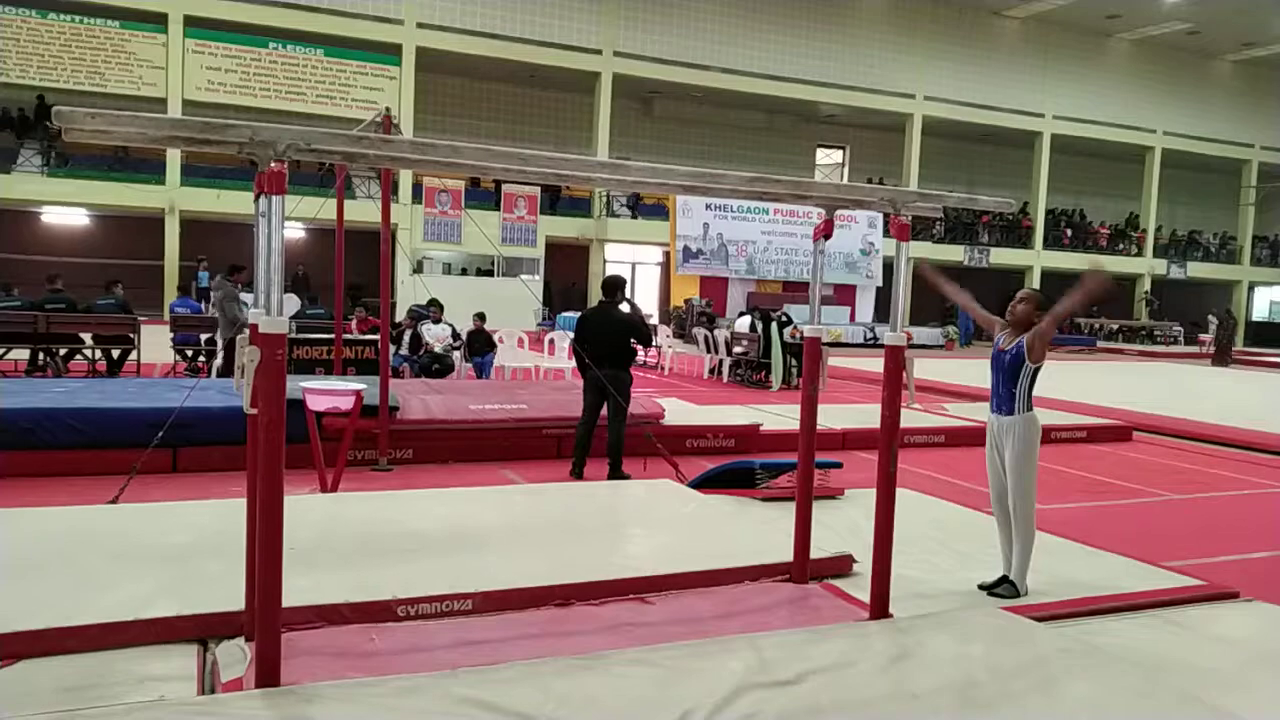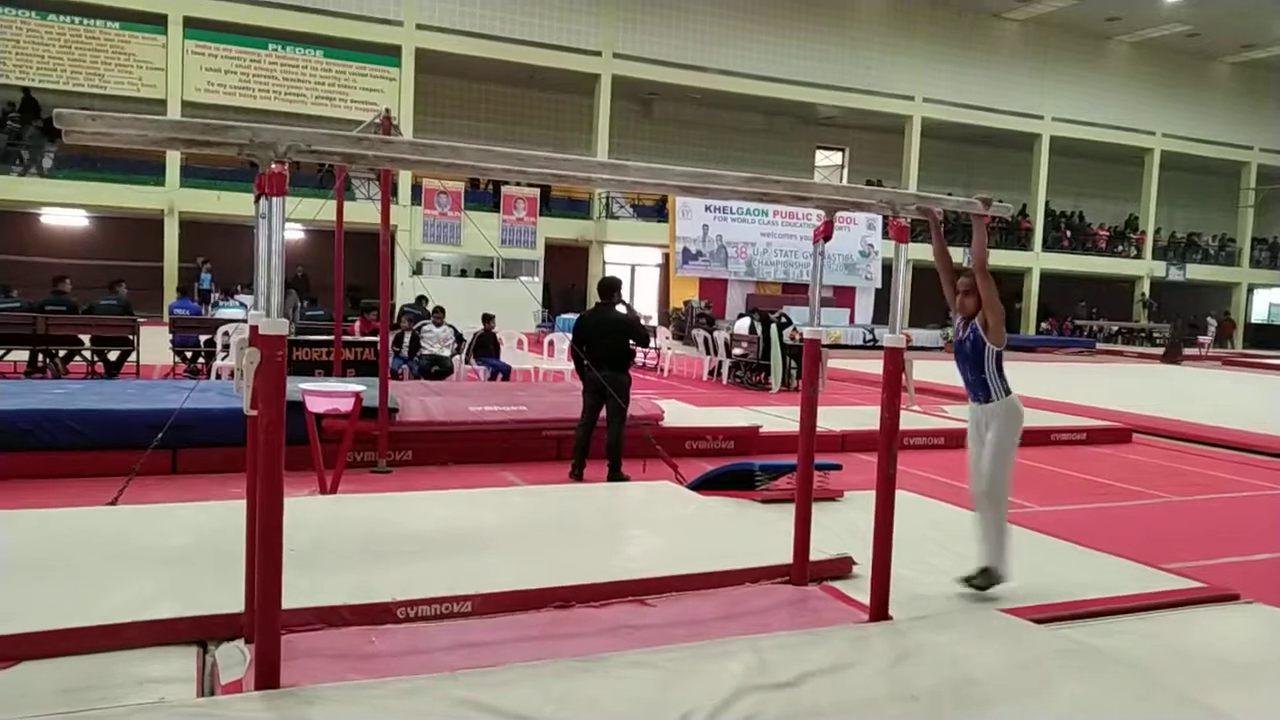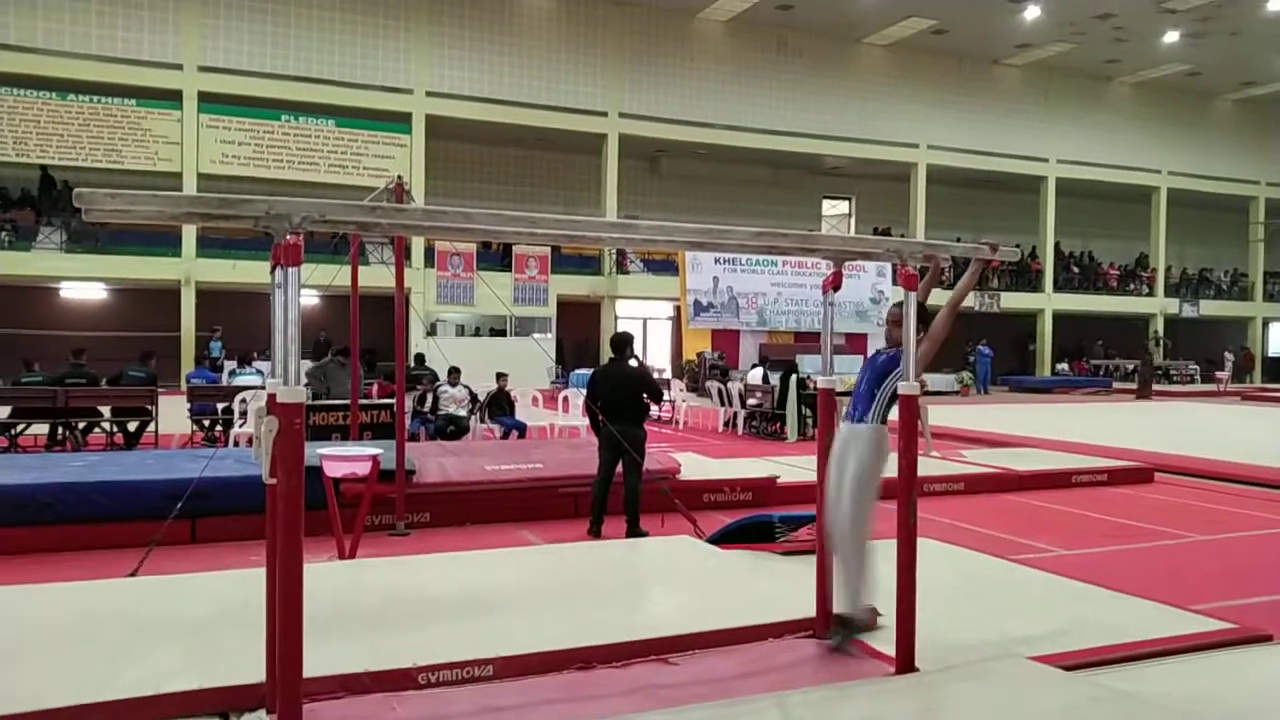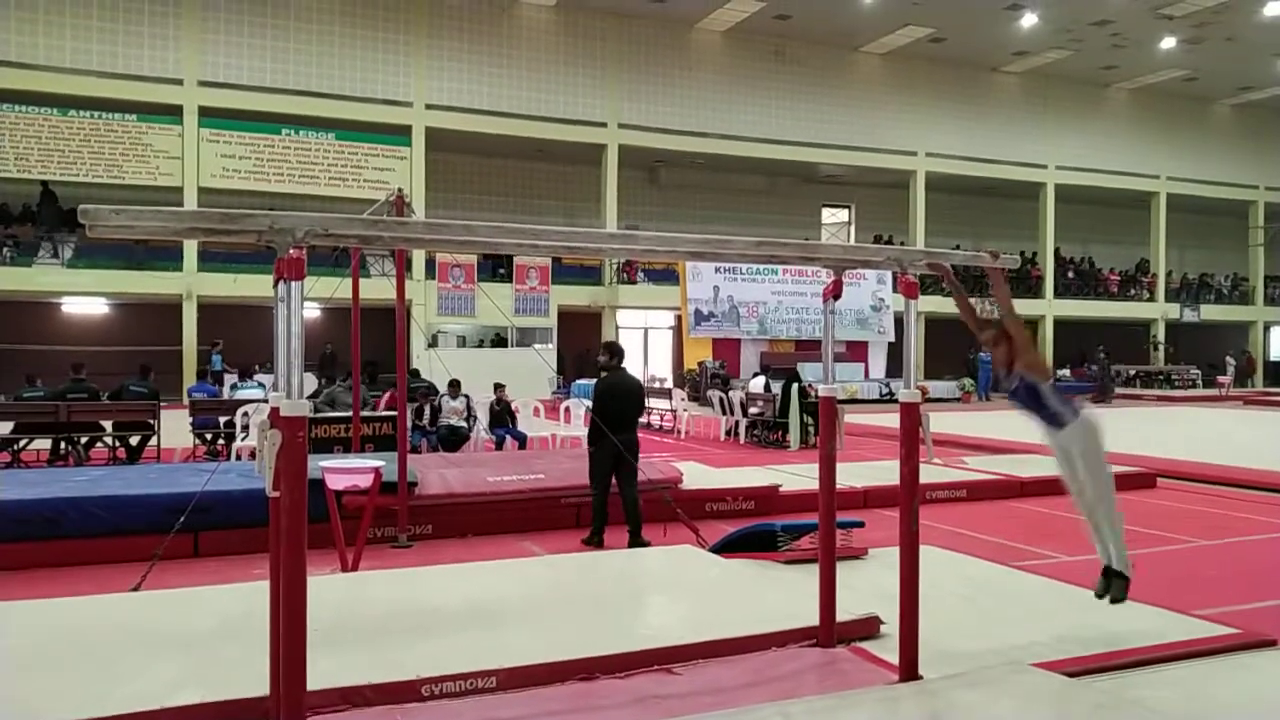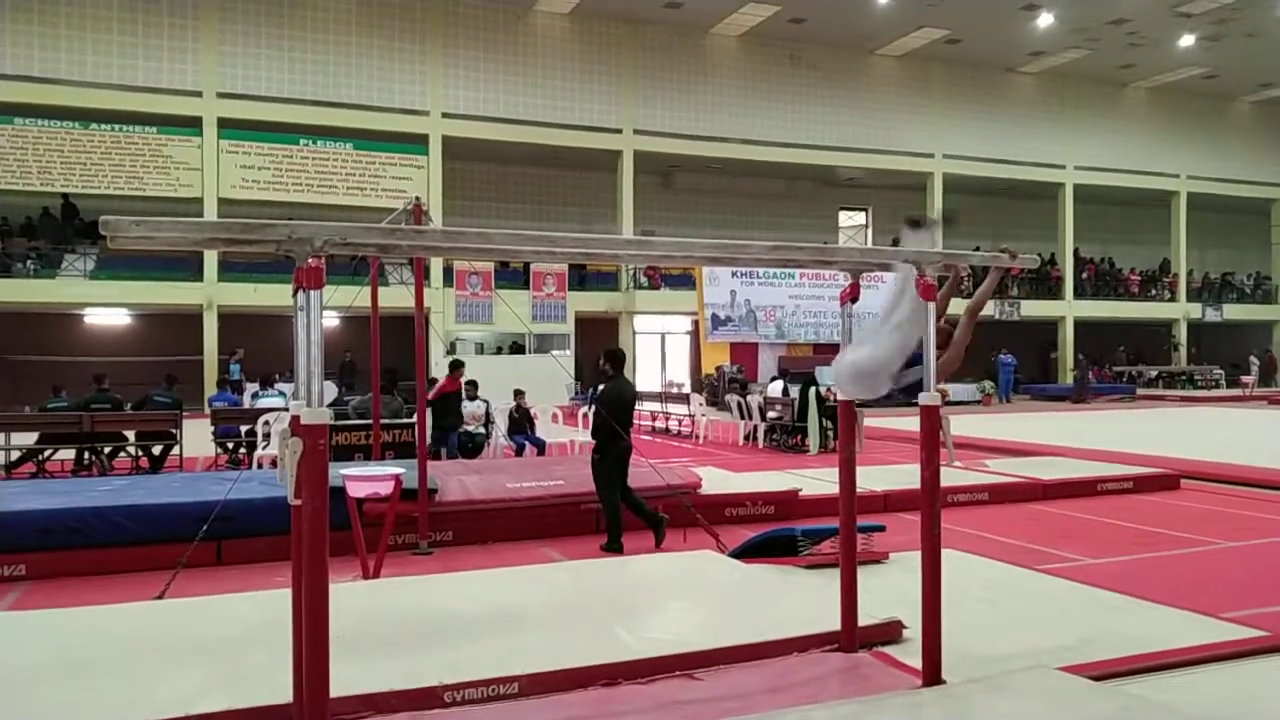
dt=1s
person 1, frame 1
left shoulder: (1035, 340)
right shoulder: (1000, 331)
left elbow: (1058, 314)
right elbow: (967, 302)
left wrist: (1087, 289)
right wrist: (933, 275)
left hip: (1019, 427)
right hip: (995, 425)
left knee: (1019, 506)
right knee: (999, 505)
left ankle: (1018, 580)
right ankle: (1009, 573)
person 1, frame 2
left shoulder: (991, 322)
right shoulder: (961, 318)
left elbow: (981, 270)
right elbow: (945, 269)
left wrist: (979, 223)
right wrist: (935, 227)
left hip: (1001, 411)
right hip: (977, 411)
left knee: (990, 488)
right knee: (980, 489)
left ankle: (994, 565)
right ankle: (991, 561)
person 1, frame 3
left shoulder: (914, 354)
right shoulder: (884, 353)
left elbow: (950, 307)
right elbow: (914, 300)
left wrist: (975, 267)
right wrist: (930, 272)
left hip: (867, 440)
right hip: (846, 435)
left knee: (852, 529)
right knee: (837, 522)
left ankle: (856, 613)
right ankle: (852, 610)
person 1, frame 4
left shoulder: (1029, 362)
right shoulder: (1004, 366)
left elbow: (1009, 317)
right elbow: (972, 320)
left wrist: (996, 276)
right wrist: (951, 281)
left hip: (1077, 431)
right hip: (1056, 436)
left knee: (1101, 500)
right knee: (1086, 501)
left ankle: (1118, 567)
right ankle: (1108, 564)
person 1, frame 5
left shoulder: (942, 365)
left elbow: (971, 313)
right elbow: (937, 314)
left wrist: (997, 271)
right wrist: (954, 278)
left hip: (867, 377)
person 2, frame 1
left shoulder: (587, 316)
right shoulder: (627, 318)
left elbow: (578, 347)
right elbow: (647, 341)
left wrist: (585, 372)
right wrist: (639, 317)
left hip: (594, 373)
right hip: (618, 375)
left knee: (587, 419)
right knee: (616, 422)
left ankle: (577, 467)
right ankle: (615, 470)
person 2, frame 2
left shoulder: (585, 318)
right shoulder: (623, 319)
left elbow: (576, 349)
right elbow: (645, 341)
left wrist: (583, 375)
right wrist: (635, 319)
left hip: (593, 375)
right hip: (616, 376)
left knee: (586, 421)
right knee: (615, 424)
left ankle: (577, 468)
right ankle: (614, 472)
person 2, frame 3
left shoulder: (599, 373)
right shoulder: (637, 373)
left elbow: (590, 405)
right elbow: (658, 397)
left wrist: (598, 430)
left hip: (608, 431)
right hip: (632, 431)
left knee: (602, 477)
right knee: (632, 479)
left ankle: (595, 525)
right ankle: (632, 527)
person 2, frame 4
left shoulder: (604, 383)
right shoulder: (635, 383)
left elbow: (597, 416)
right elbow: (639, 412)
left wrist: (592, 442)
left hip: (606, 442)
right hip: (629, 439)
left knee: (599, 489)
right knee: (630, 488)
left ankle: (596, 535)
right ankle: (635, 536)
person 2, frame 5
left shoulder: (611, 390)
right shoulder: (627, 386)
left elbow: (606, 424)
left wrist: (598, 450)
left hip: (609, 447)
right hip: (623, 443)
left knee: (608, 494)
right knee: (622, 489)
left ankle: (614, 541)
right ankle: (655, 520)
